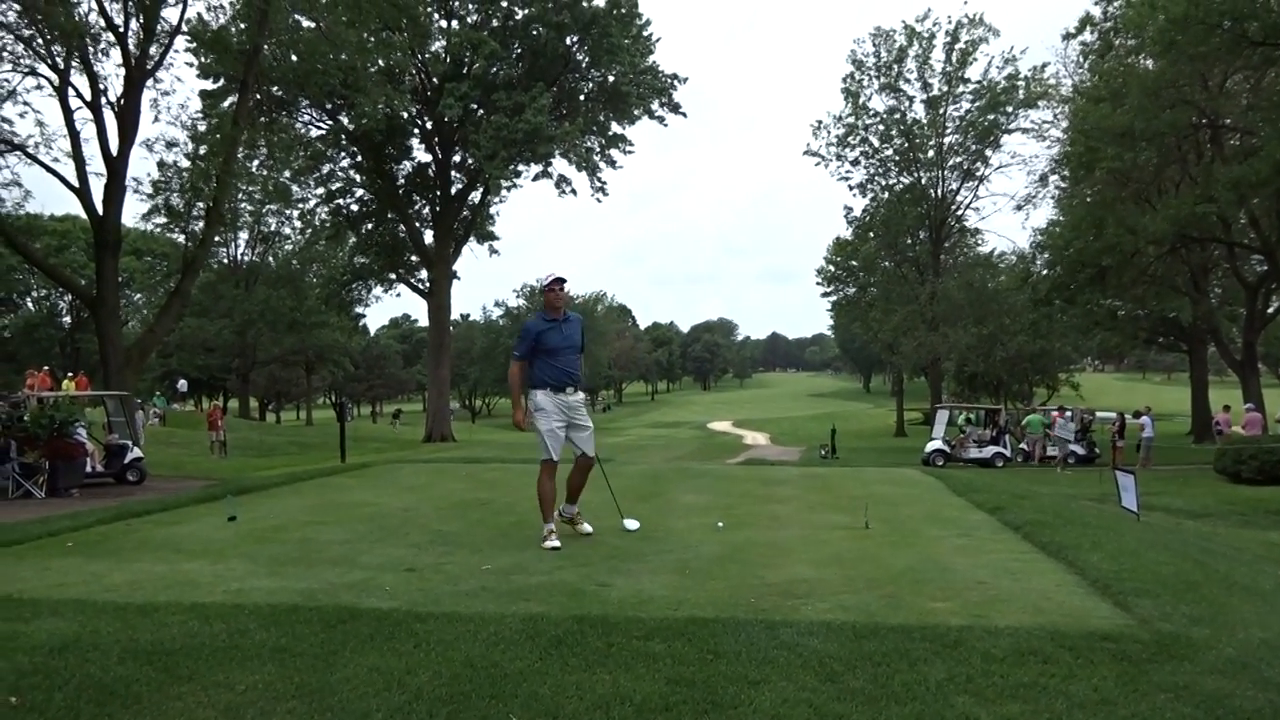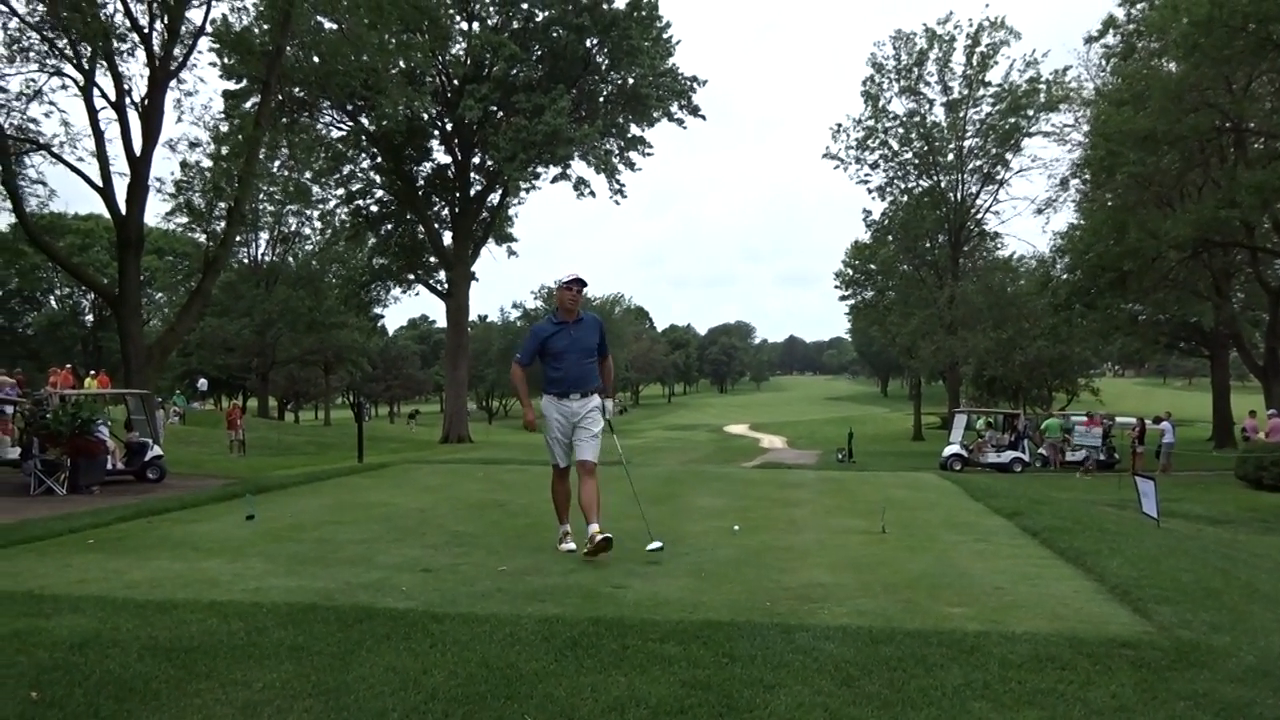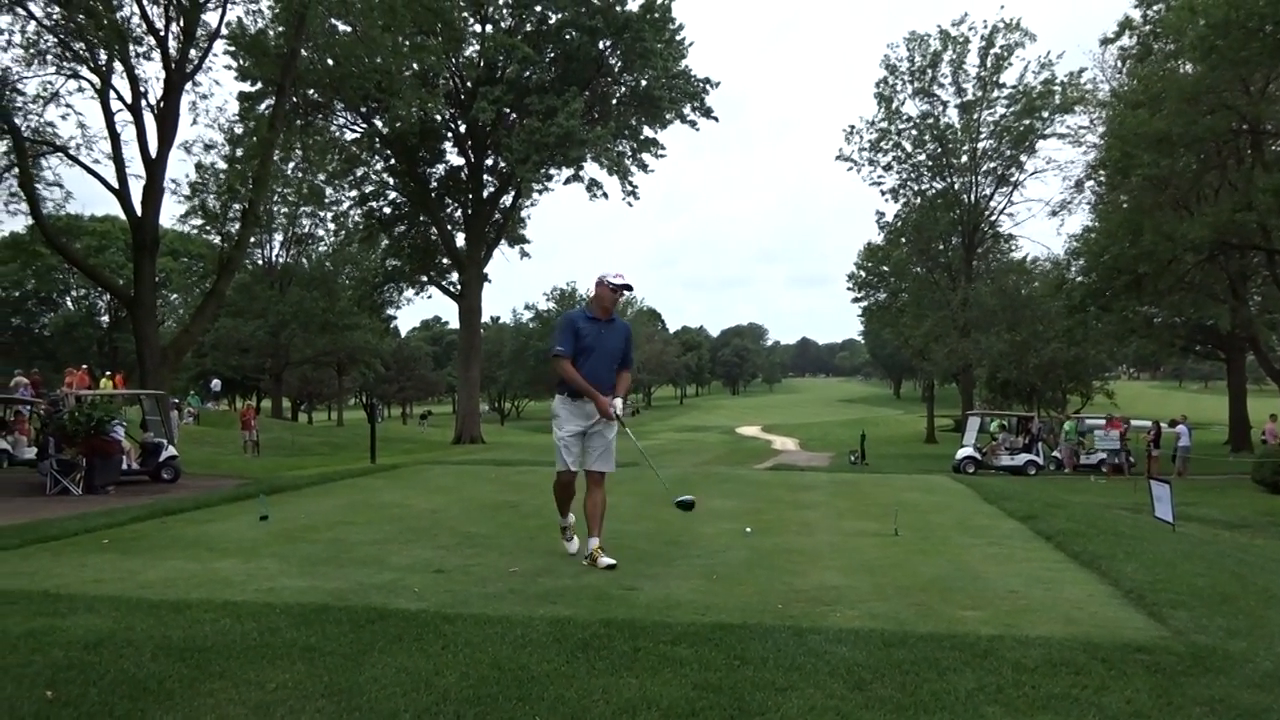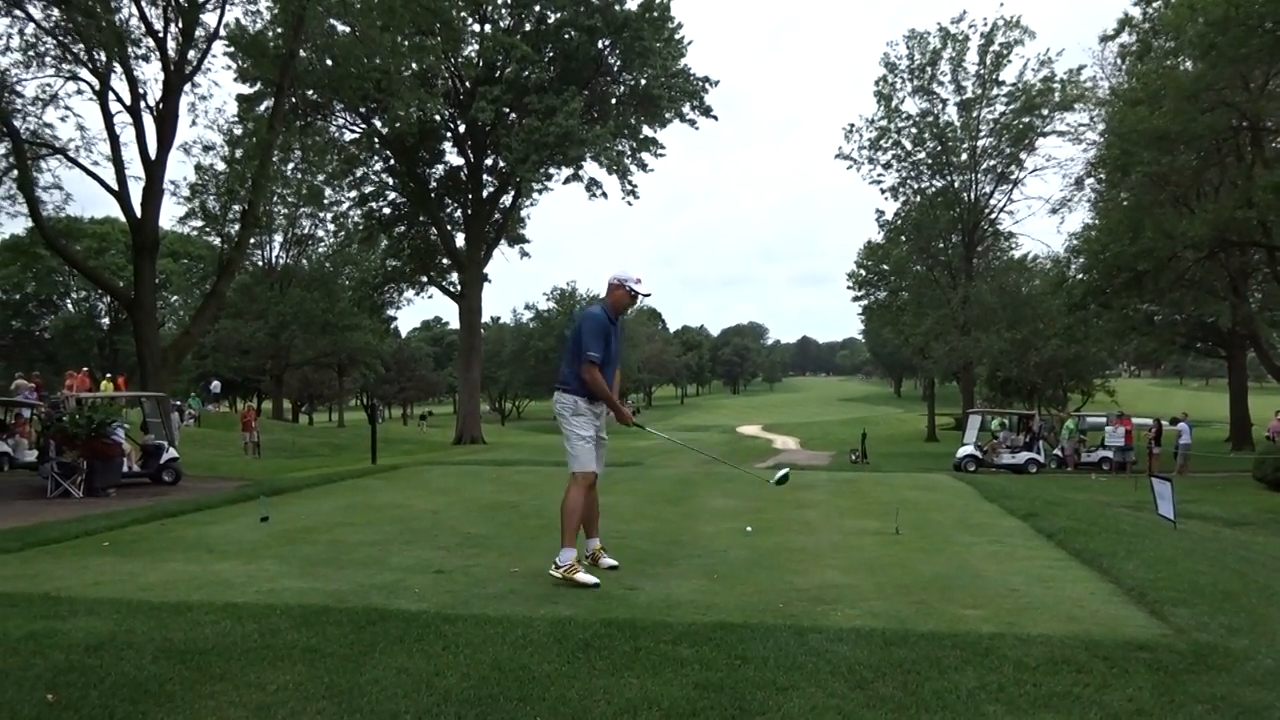
dt=0.5s
person 1, frame 1
left shoulder: (577, 322)
right shoulder: (532, 326)
right elbow: (515, 367)
right wrist: (517, 408)
left hip: (575, 399)
right hip: (547, 400)
left knee: (587, 459)
right knee: (549, 465)
left ankle: (569, 510)
right ankle: (549, 529)
person 1, frame 2
left shoulder: (594, 323)
right shoulder: (541, 329)
left elbow: (605, 360)
right elbow: (517, 368)
left wrist: (608, 397)
right wrist: (527, 408)
left hip: (589, 404)
right hip: (556, 406)
left knee: (587, 469)
right knee: (561, 471)
left ankle: (594, 534)
right ankle: (565, 531)
person 1, frame 3
left shoulder: (623, 329)
right shoulder: (572, 320)
left elbow: (625, 370)
right elbow: (562, 365)
left wrist: (617, 399)
right wrist: (597, 397)
left hip: (603, 410)
right hip: (569, 406)
left knee: (596, 479)
right knee: (566, 476)
left ankle: (594, 547)
right ankle: (566, 521)
person 1, frame 4
left shoulder: (615, 324)
right shoulder: (593, 318)
left elbow: (612, 369)
right elbow: (589, 373)
left wrist: (617, 403)
right wrist: (617, 408)
left hip: (595, 407)
right hip: (575, 405)
left knee: (590, 481)
right knee: (583, 478)
left ankle: (594, 548)
right ankle: (565, 561)
